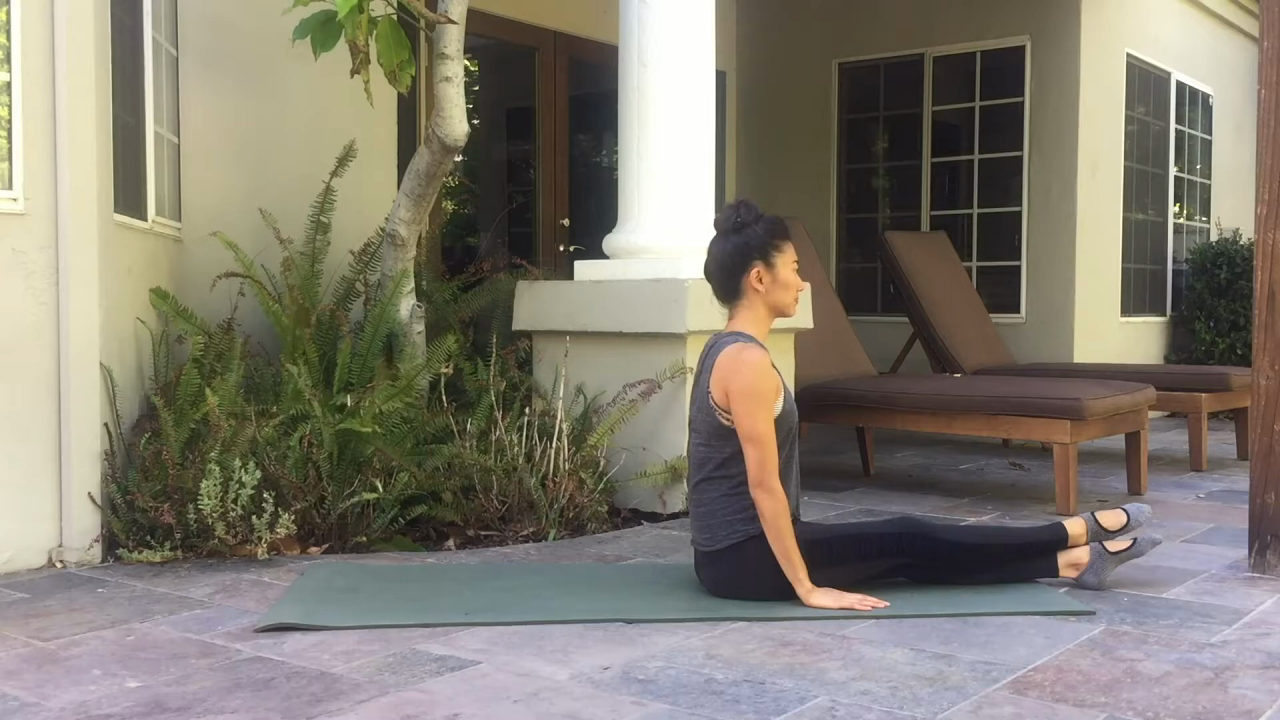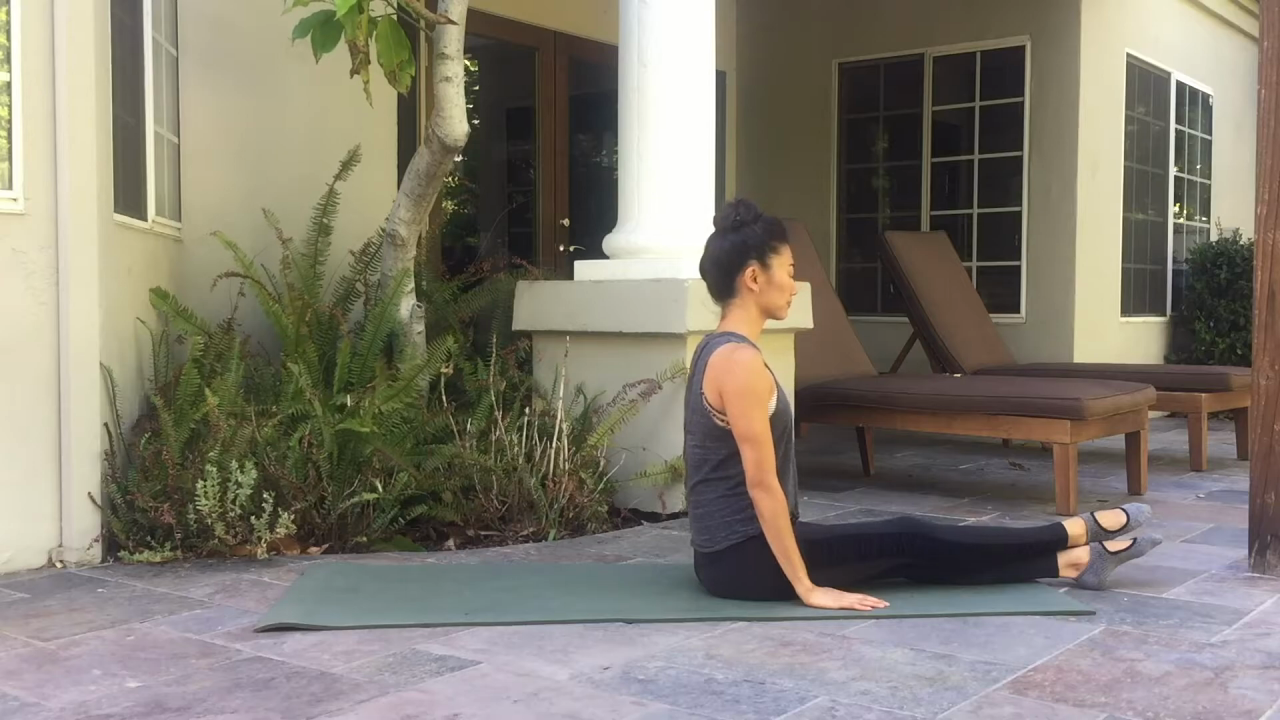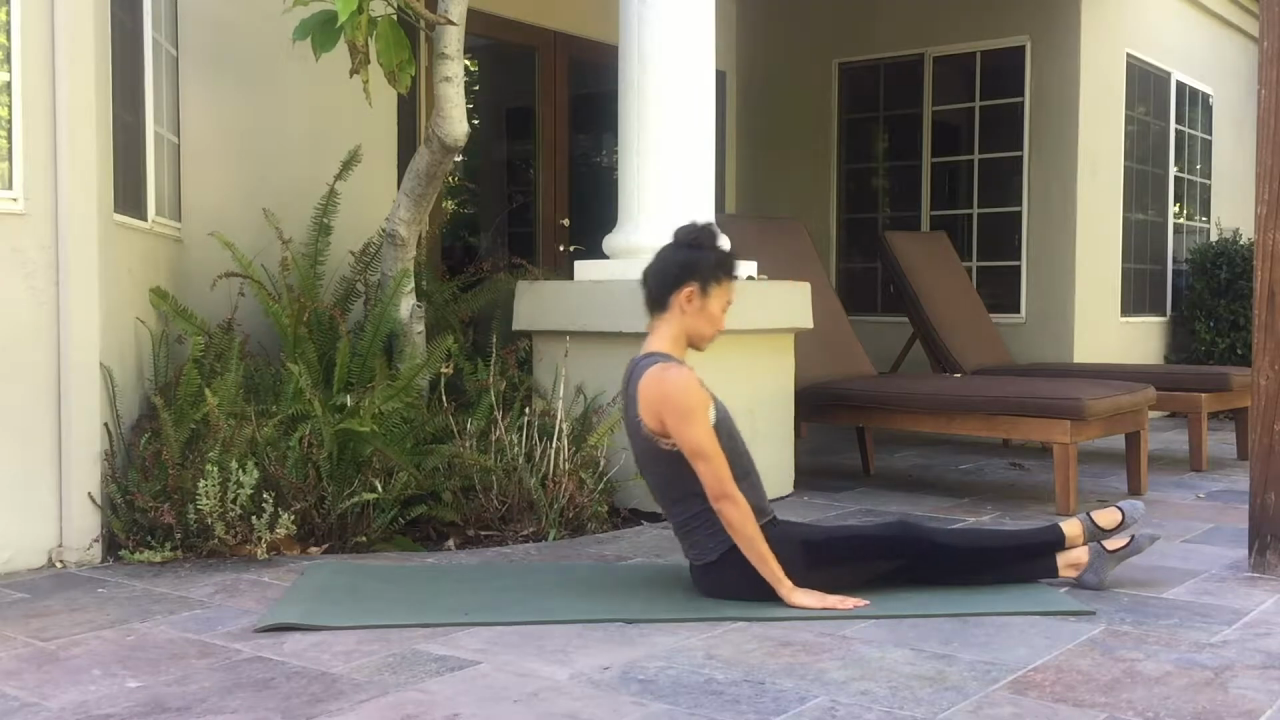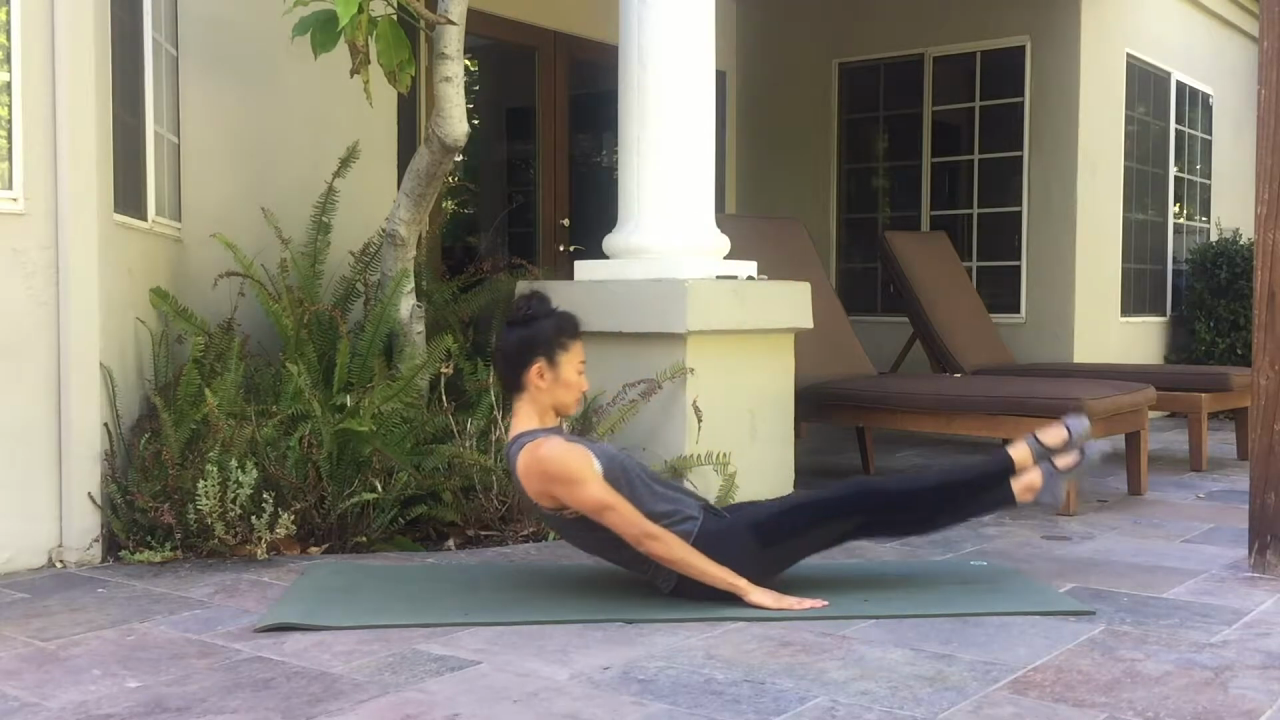
dt=0.4s
person 1, frame 1
left shoulder: (726, 349)
right shoulder: (748, 360)
right elbow: (763, 485)
right wrist: (805, 588)
left hip: (735, 551)
right hip: (745, 560)
left knee: (905, 547)
right knee: (909, 540)
left ankle: (1071, 561)
right ankle: (1082, 532)
person 1, frame 2
left shoulder: (719, 350)
right shoulder: (740, 361)
right elbow: (762, 485)
right wrist: (806, 587)
left hip: (736, 552)
right hip: (748, 561)
left knee: (905, 547)
right knee: (908, 539)
left ankle: (1069, 560)
right ankle: (1081, 532)
person 1, frame 3
left shoulder: (652, 374)
right shoulder: (670, 383)
right elbow: (724, 497)
left wrist: (789, 575)
right wrist: (787, 588)
left hip: (731, 558)
right hip: (737, 569)
left knee: (901, 543)
right knee: (904, 542)
left ankle: (1068, 561)
right ankle: (1077, 535)
person 1, frame 4
left shoulder: (543, 444)
right shoulder: (543, 458)
right elbow: (643, 533)
right wrist: (748, 588)
left hip: (709, 530)
right hip: (709, 553)
left knee: (861, 506)
right knee: (859, 500)
left ankle: (1021, 477)
right ankle: (1024, 459)
